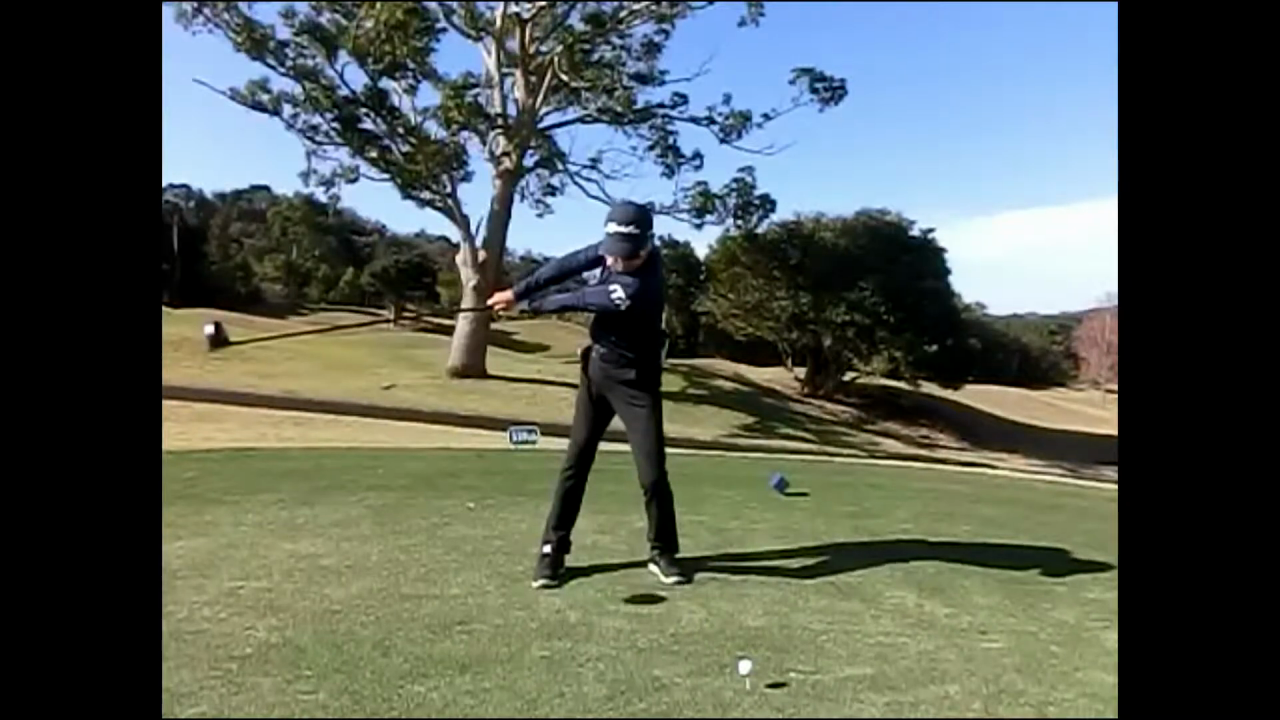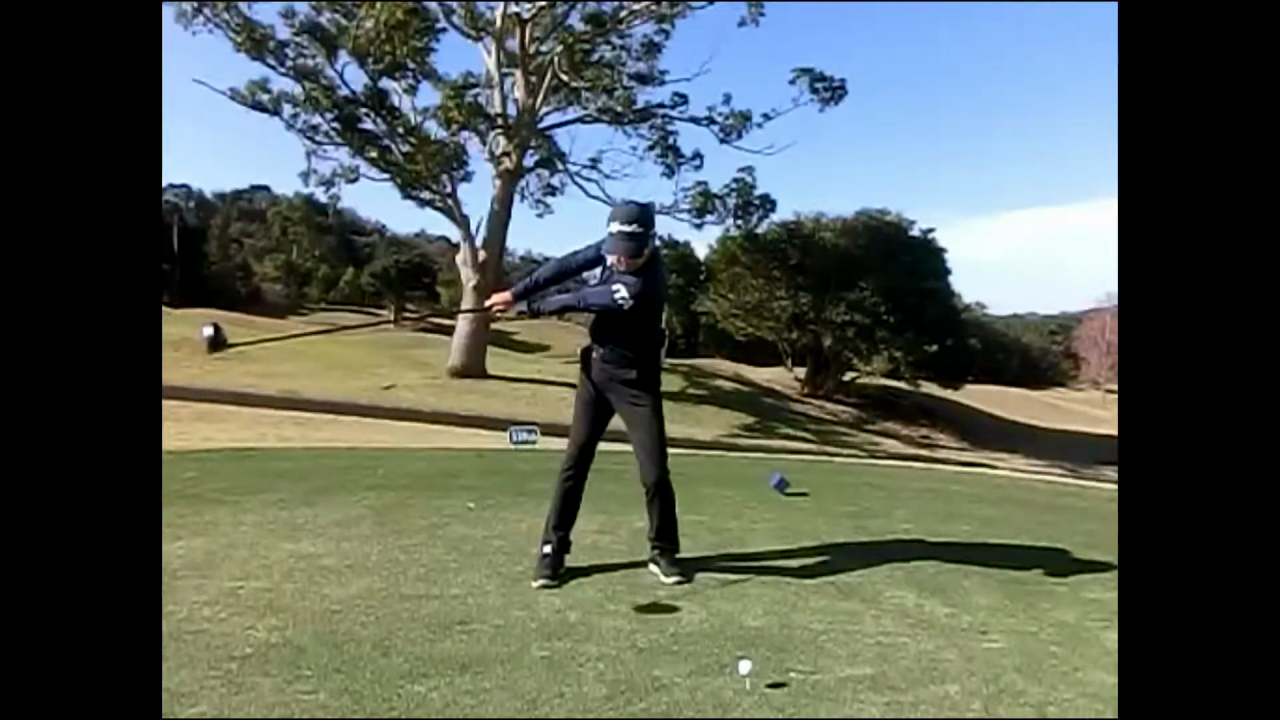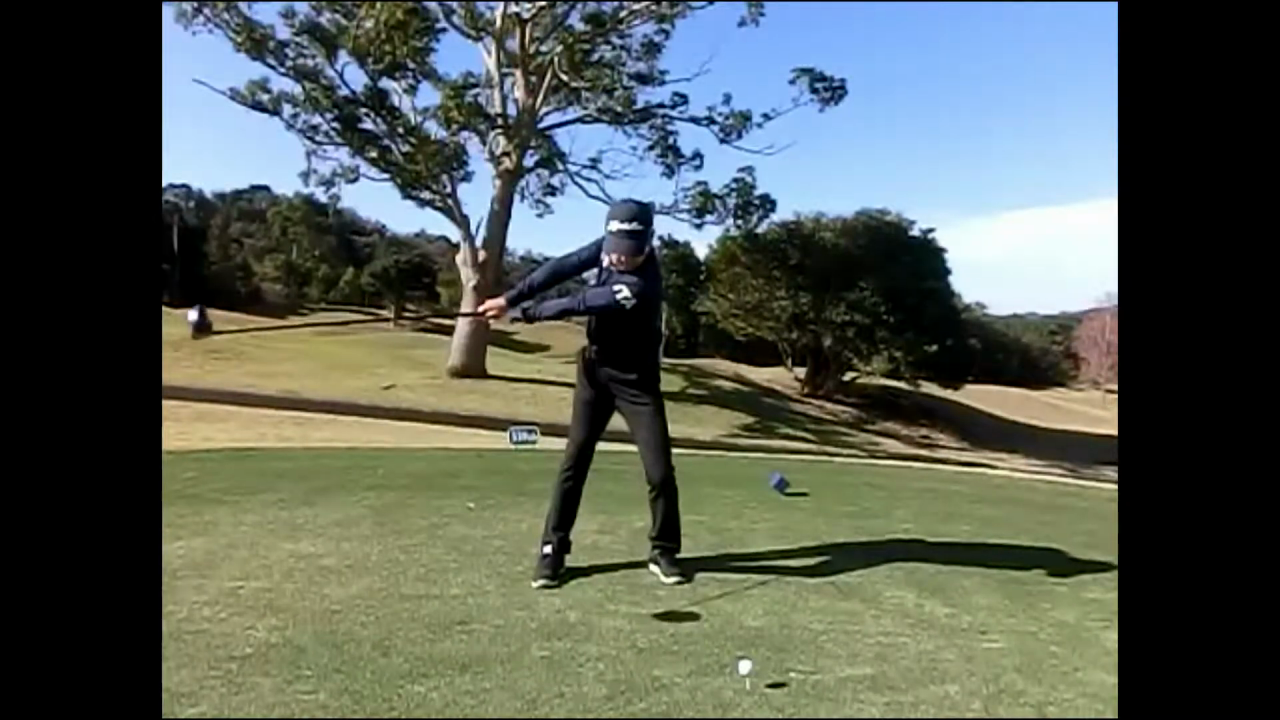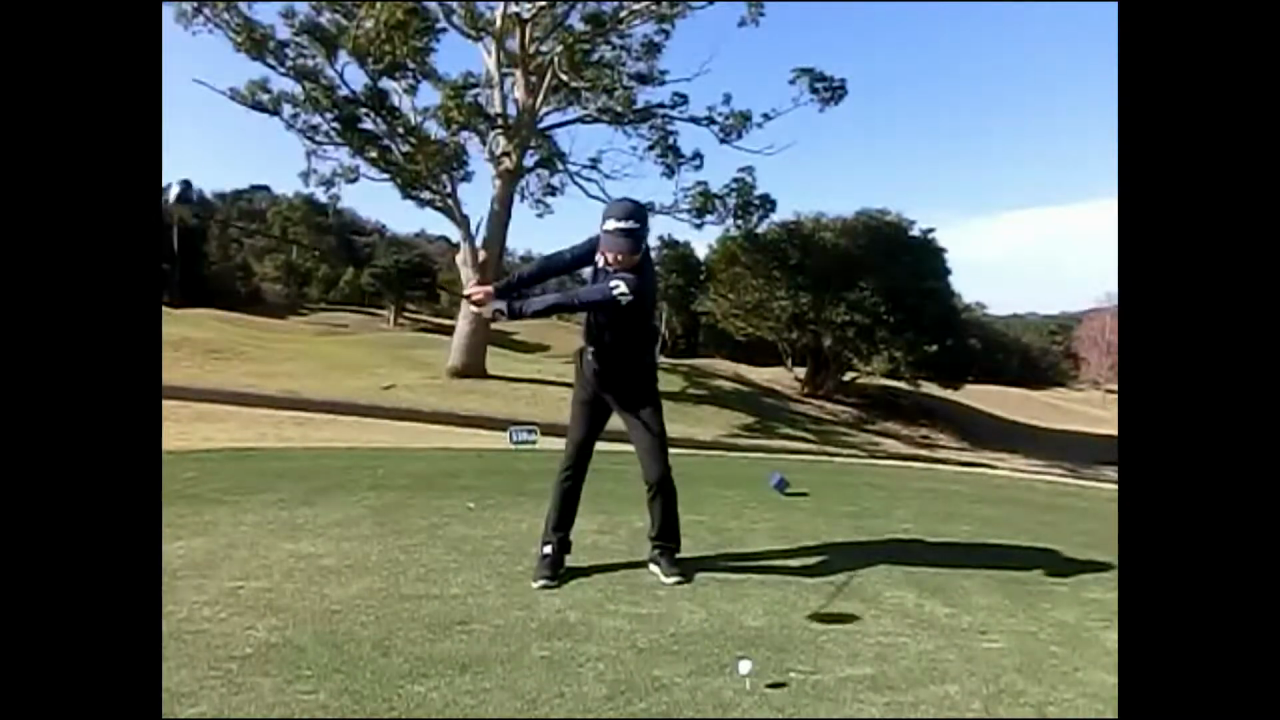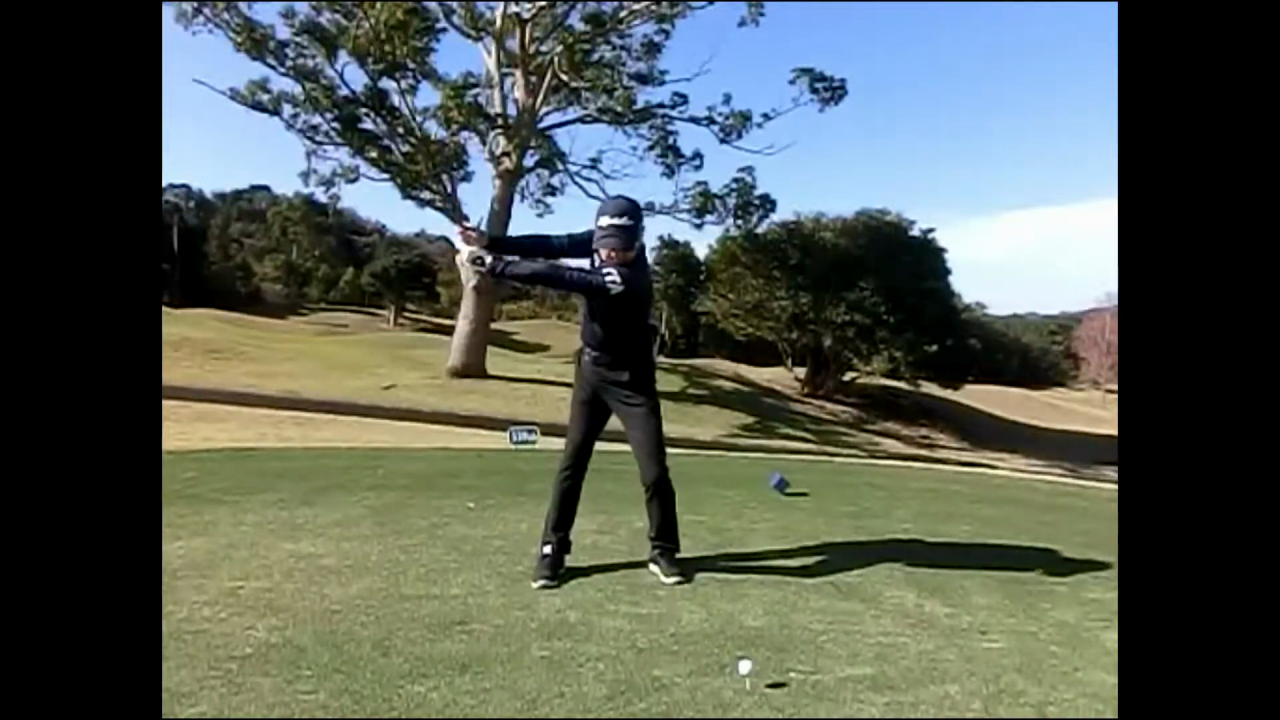
dt=0.3s
person 1, frame 1
left shoulder: (638, 288)
right shoulder: (617, 246)
left elbow: (577, 300)
right elbow: (569, 264)
left wrist: (531, 304)
right wrist: (517, 291)
left hip: (634, 378)
right hip: (597, 367)
left knee: (653, 474)
right knee: (575, 462)
left ankle: (663, 552)
right ankle: (553, 549)
person 1, frame 2
left shoulder: (642, 287)
right shoulder: (615, 247)
left elbow: (579, 301)
right elbow: (567, 265)
left wrist: (529, 306)
right wrist: (515, 292)
left hip: (635, 379)
right hip: (596, 367)
left knee: (655, 474)
right knee: (575, 462)
left ankle: (663, 552)
right ankle: (553, 549)
person 1, frame 3
left shoulder: (642, 286)
right shoulder: (608, 246)
left elbow: (578, 305)
right elbow: (560, 269)
left wrist: (525, 313)
right wrist: (509, 299)
left hip: (636, 378)
right hip: (596, 368)
left knee: (660, 472)
right knee: (574, 462)
left ankle: (663, 552)
right ankle: (552, 549)
person 1, frame 4
left shoulder: (636, 283)
right shoulder: (603, 245)
left elbow: (571, 301)
right elbow: (553, 265)
left wrist: (508, 308)
right wrist: (498, 289)
left hip: (633, 378)
right hip: (593, 368)
left knee: (657, 470)
right knee: (573, 462)
left ankle: (663, 551)
right ankle: (553, 549)
person 1, frame 5
left shoulder: (629, 279)
right shoulder: (601, 240)
left elbow: (559, 277)
right elbow: (551, 246)
left wrist: (495, 265)
right wrist: (494, 241)
left hip: (631, 378)
right hip: (591, 368)
left knee: (654, 471)
right knee: (572, 462)
left ankle: (663, 551)
right ankle: (552, 550)
